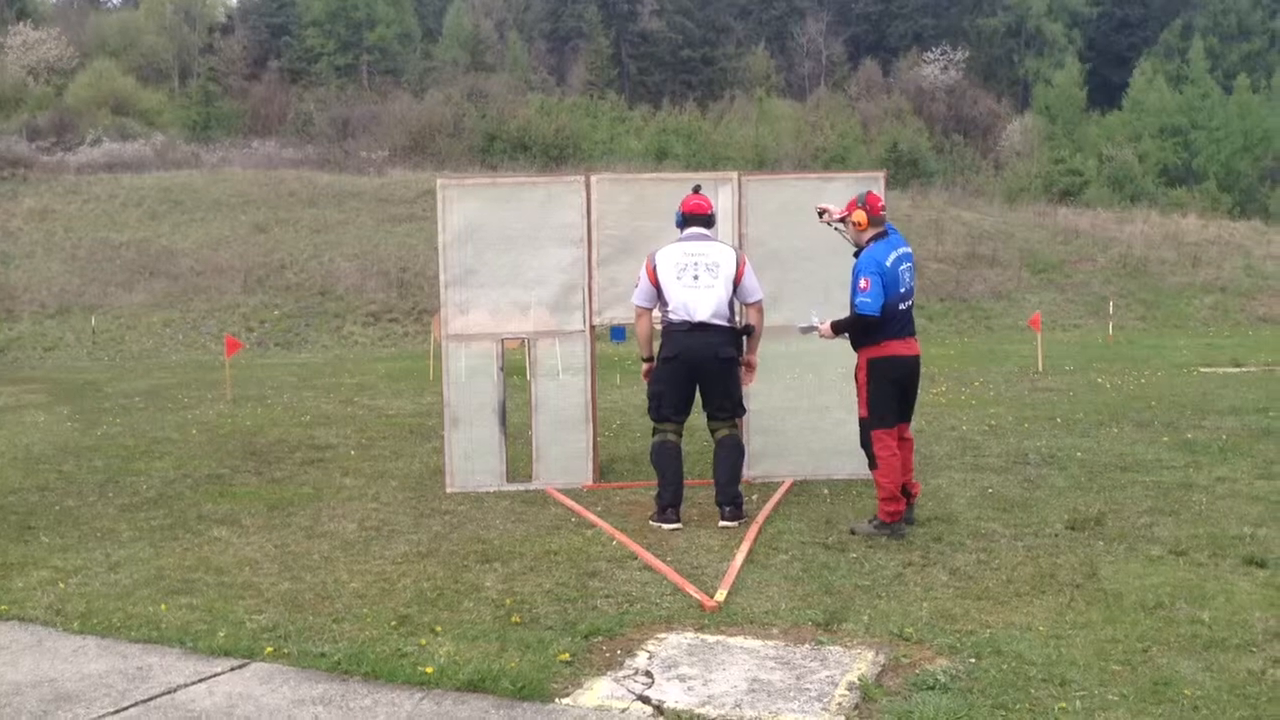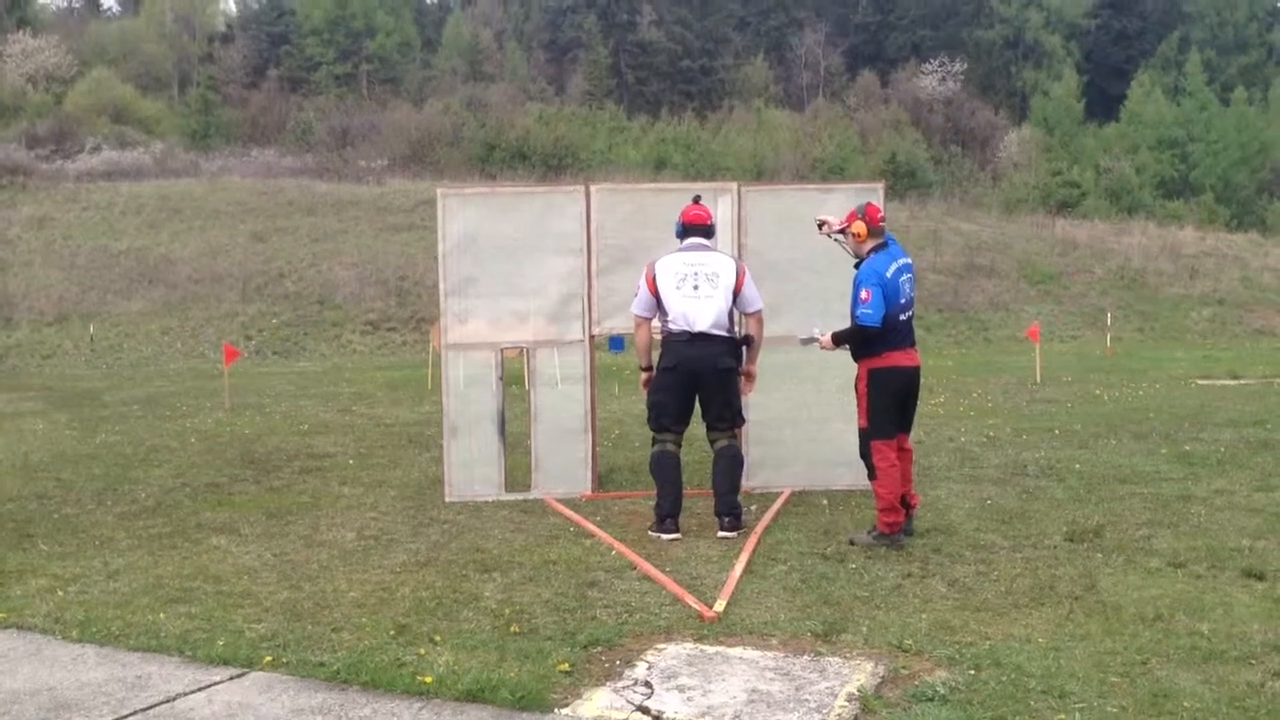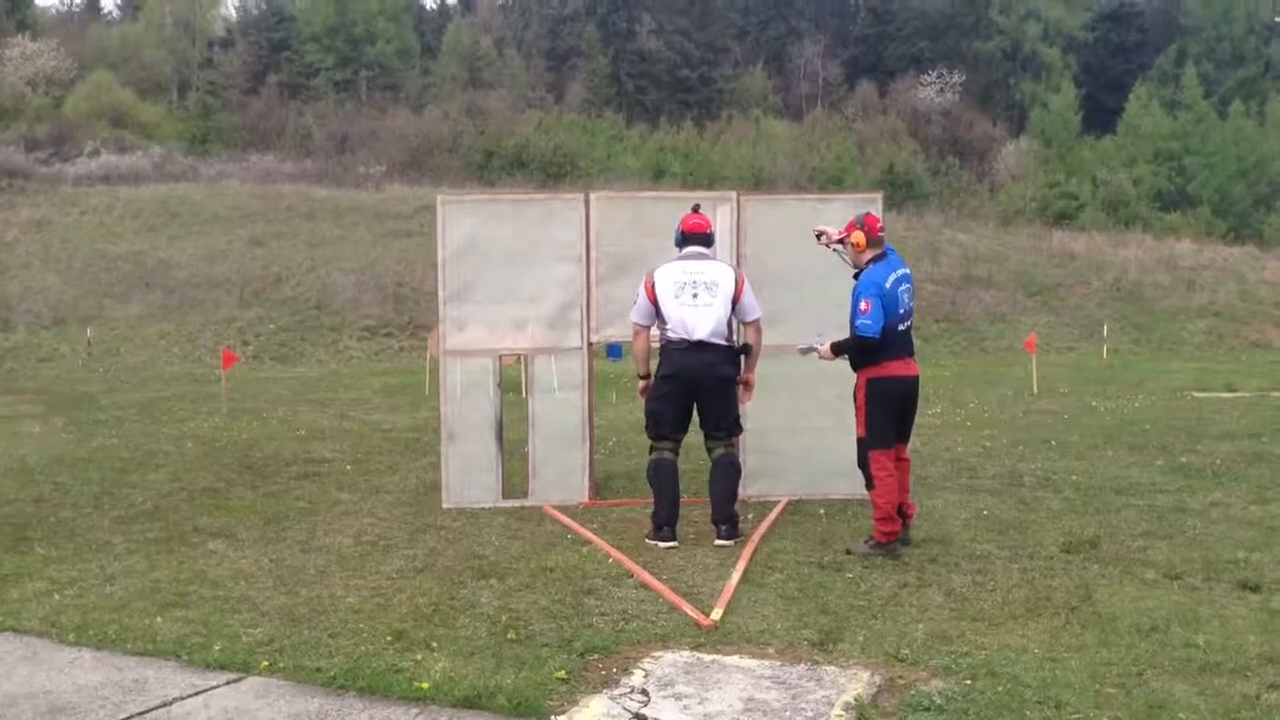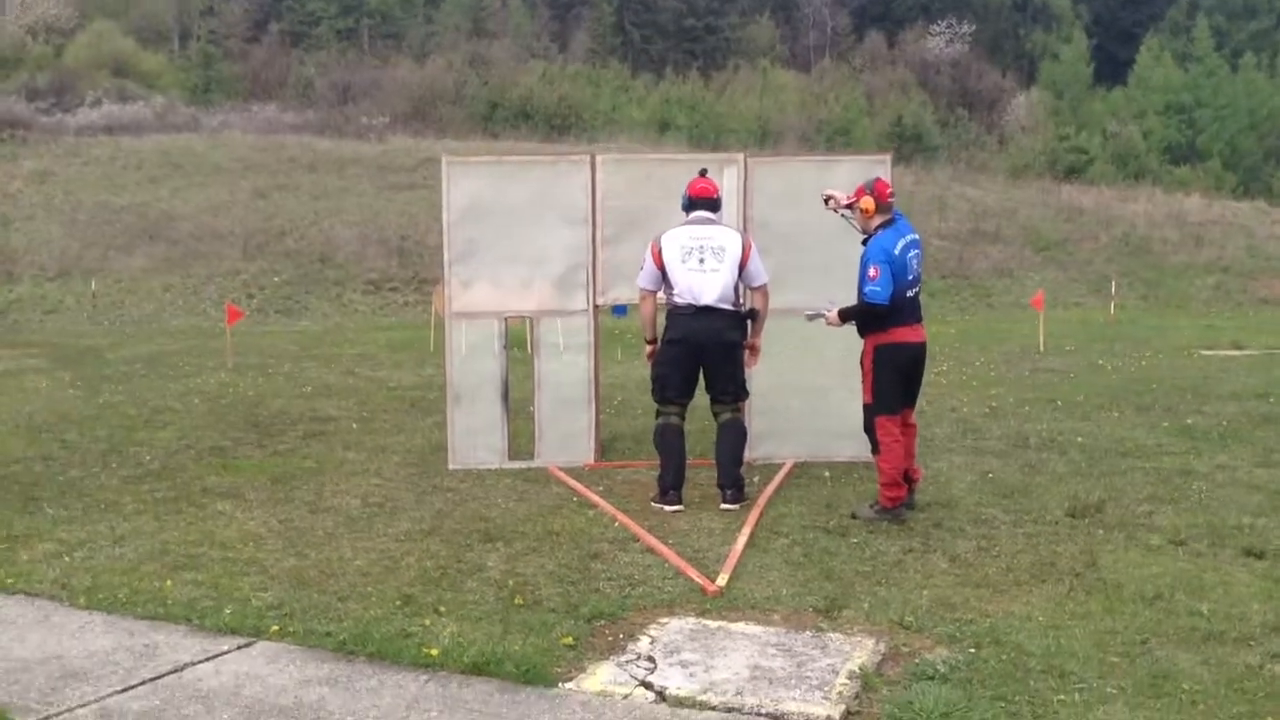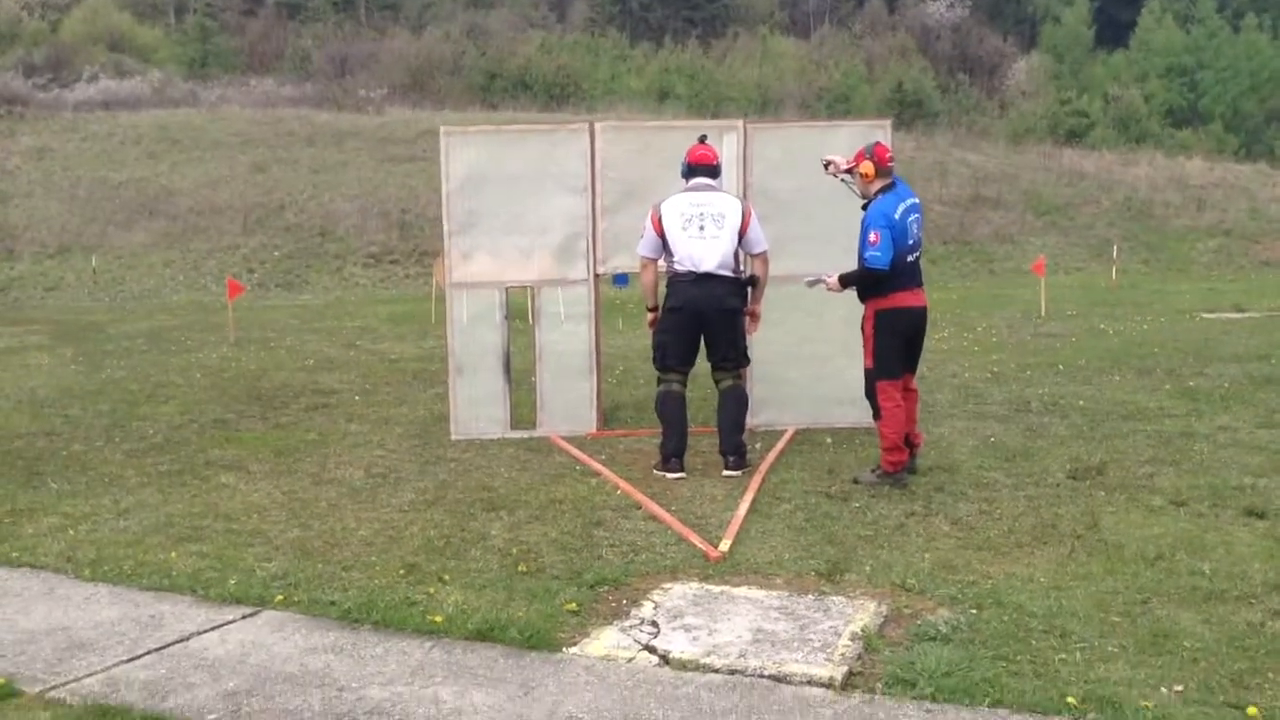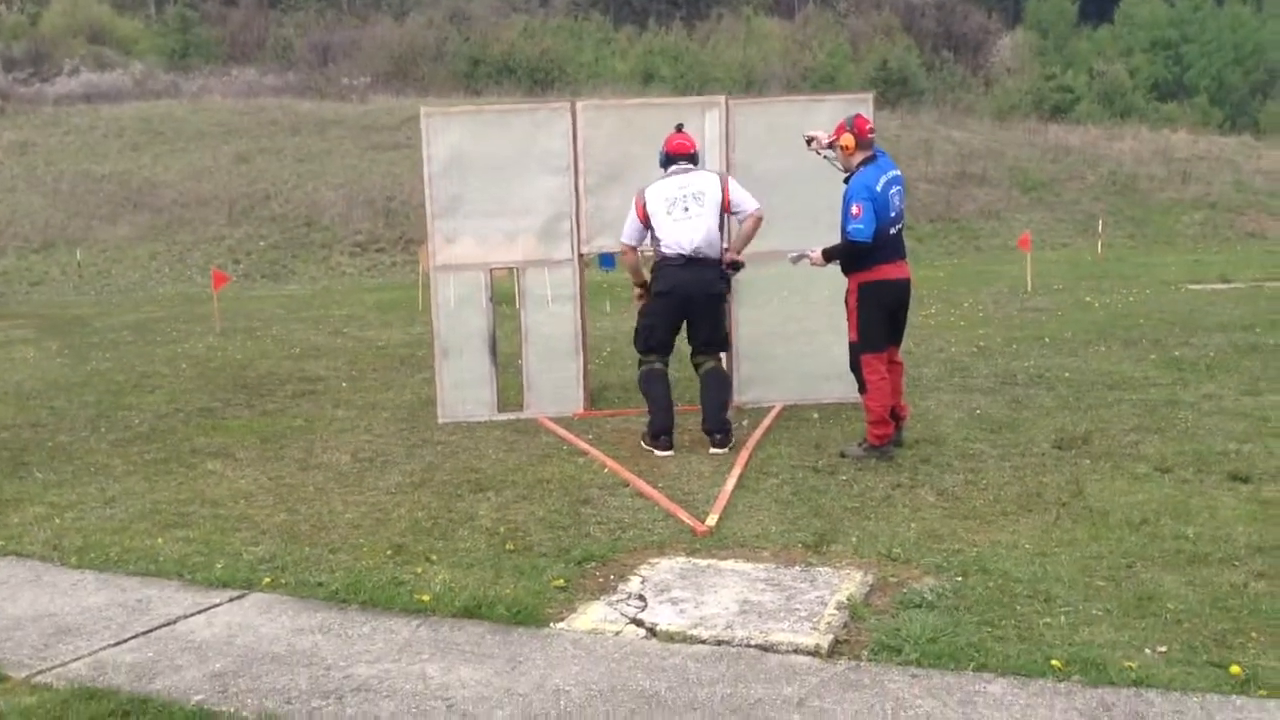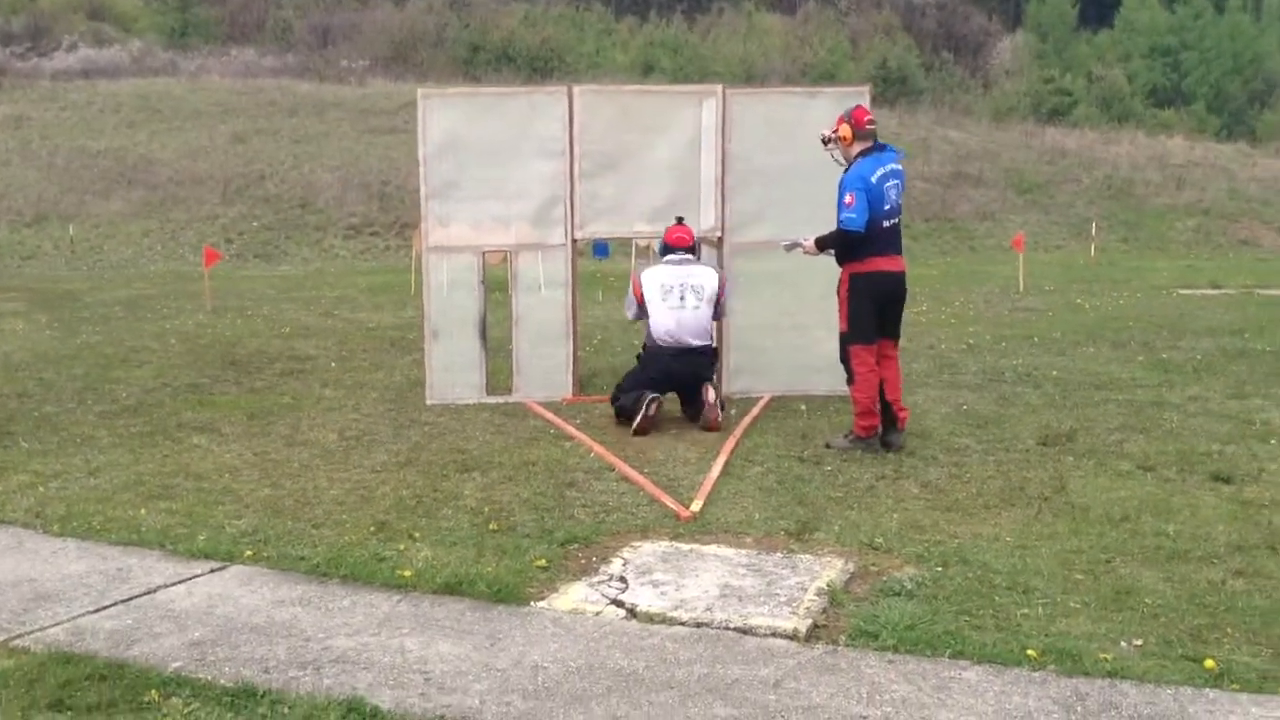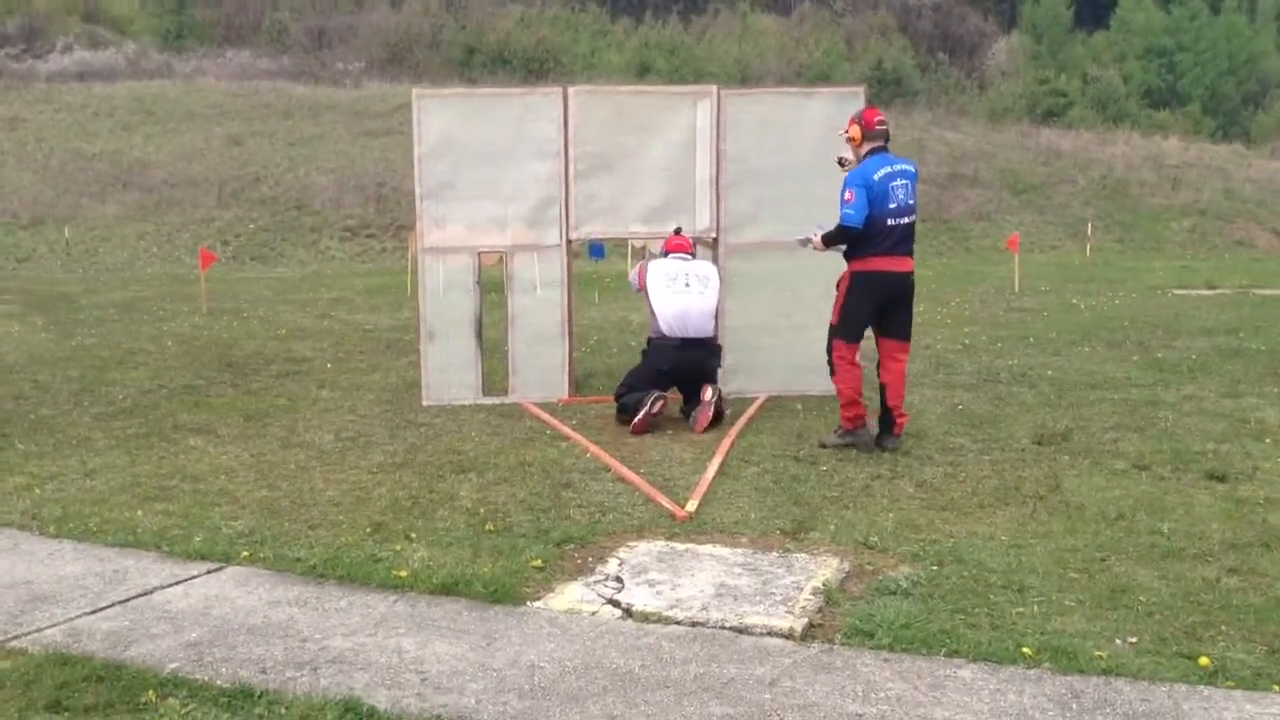
dt=0.5s
person 1, frame 1
left shoulder: (868, 260)
right shoulder: (898, 242)
left elbow: (866, 315)
right elbow: (880, 228)
left wrist: (835, 328)
right wrist: (841, 217)
left hip: (880, 358)
right hip: (908, 352)
left knee: (880, 438)
right knee: (900, 431)
left ankle: (890, 517)
right ankle: (906, 503)
person 1, frame 2
left shoulder: (869, 271)
right shoulder: (898, 253)
left elbow: (867, 326)
right elbow: (881, 238)
left wrist: (836, 339)
right wrist: (841, 227)
left hip: (880, 370)
right hip: (908, 363)
left knee: (879, 449)
right knee: (899, 443)
left ankle: (889, 527)
right ankle: (905, 514)
person 1, frame 3
left shoulder: (869, 282)
right shoulder: (897, 263)
left elbow: (867, 337)
right elbow: (878, 248)
left wrist: (835, 349)
right wrist: (839, 237)
left hip: (879, 380)
right hip: (907, 373)
left knee: (877, 458)
right knee: (897, 452)
left ankle: (886, 537)
right ankle: (902, 523)
person 1, frame 4
left shoulder: (878, 248)
right shoulder: (906, 229)
left elbow: (875, 304)
right elbow: (887, 214)
left wrist: (842, 315)
right wrist: (847, 203)
left hip: (887, 346)
right hip: (914, 339)
left knee: (883, 423)
right knee: (903, 418)
left ankle: (891, 501)
right ankle: (907, 487)
person 1, frame 5
left shoulder: (878, 212)
right shoulder: (906, 193)
left elbow: (876, 269)
right elbow: (886, 179)
left wrist: (843, 280)
right wrist: (847, 166)
left hip: (888, 310)
right hip: (915, 304)
left knee: (885, 388)
right knee: (904, 383)
left ankle: (892, 466)
right ankle: (909, 451)
person 1, frame 6
left shoulder: (859, 186)
right shoulder: (888, 166)
left elbow: (859, 242)
right elbow: (871, 152)
left wrist: (826, 255)
right wrist: (829, 142)
left hip: (871, 284)
right hip: (899, 277)
left knee: (869, 362)
right knee: (889, 356)
left ankle: (879, 440)
right ankle: (895, 424)
person 1, frame 7
left shoulder: (854, 177)
right shoulder: (893, 161)
left elbow: (851, 231)
left wrist: (818, 244)
right wrist: (841, 147)
left hip: (863, 275)
right hip: (895, 272)
left knee: (860, 355)
right knee: (887, 352)
left ankle: (865, 432)
right ankle: (894, 427)
person 1, frame 8
left shoulder: (859, 177)
right shoulder: (908, 168)
left elbow: (851, 227)
left wrist: (825, 240)
left hip: (867, 274)
right hip: (902, 273)
left knee: (841, 348)
right knee: (894, 353)
left ankle: (853, 426)
right ankle: (891, 430)
person 2, frame 1
left shoulder: (659, 258)
right shoulder: (732, 256)
left elbow: (642, 314)
right elbow: (755, 308)
left wrist: (647, 358)
right wrist: (750, 353)
left hip: (676, 344)
right hip: (720, 344)
left knee: (667, 427)
right knee: (726, 426)
left ankle: (668, 510)
right ankle: (729, 508)
person 2, frame 2
left shoulder: (658, 267)
right shoulder: (732, 266)
left elbow: (641, 322)
right elbow: (755, 317)
left wrist: (646, 367)
right wrist: (750, 362)
left hip: (676, 354)
right hip: (720, 354)
left knee: (666, 437)
right knee: (725, 435)
left ankle: (667, 520)
right ankle: (728, 518)
person 2, frame 3
left shoulder: (657, 276)
right shoulder: (731, 275)
left elbow: (640, 331)
right elbow: (753, 327)
left wrist: (644, 375)
right wrist: (749, 370)
left hip: (674, 362)
right hip: (718, 362)
left knee: (664, 445)
right knee: (723, 444)
left ankle: (664, 529)
right ankle: (725, 527)
person 2, frame 4
left shoulder: (664, 241)
right shoulder: (738, 240)
left elbow: (647, 295)
right elbow: (760, 291)
left wrist: (650, 339)
right wrist: (755, 335)
left hip: (681, 327)
right hip: (724, 327)
left knee: (670, 409)
right knee: (728, 409)
left ankle: (670, 492)
right ankle: (731, 490)
person 2, frame 5
left shoulder: (664, 208)
right shoulder: (738, 206)
left elbow: (647, 264)
right elbow: (760, 259)
left wrist: (652, 308)
right wrist: (755, 302)
left hip: (681, 294)
right hip: (725, 294)
left knee: (672, 376)
right knee: (730, 375)
left ankle: (672, 459)
right ankle: (733, 457)
person 2, frame 6
left shoulder: (648, 194)
right shoulder: (718, 182)
left elbow: (627, 249)
right elbow: (755, 215)
left wrist: (641, 284)
right wrist: (733, 252)
left hip: (668, 278)
right hip: (708, 277)
left knee: (653, 358)
right knee: (709, 358)
left ankle: (661, 435)
right ankle: (719, 434)
person 2, frame 7
left shoulder: (645, 276)
right shoulder: (713, 275)
left elbow: (632, 315)
right elbow: (719, 314)
left hip: (658, 359)
right hip: (699, 360)
left knee: (621, 399)
right knee: (697, 406)
left ankle: (642, 403)
right ankle: (706, 400)
person 2, frame 8
left shoulder: (650, 268)
right shoulder: (710, 270)
left elbow: (635, 279)
left hip: (664, 352)
right hip: (703, 353)
left knee: (625, 398)
right knee: (697, 403)
left ankle: (646, 403)
right ankle: (706, 404)
